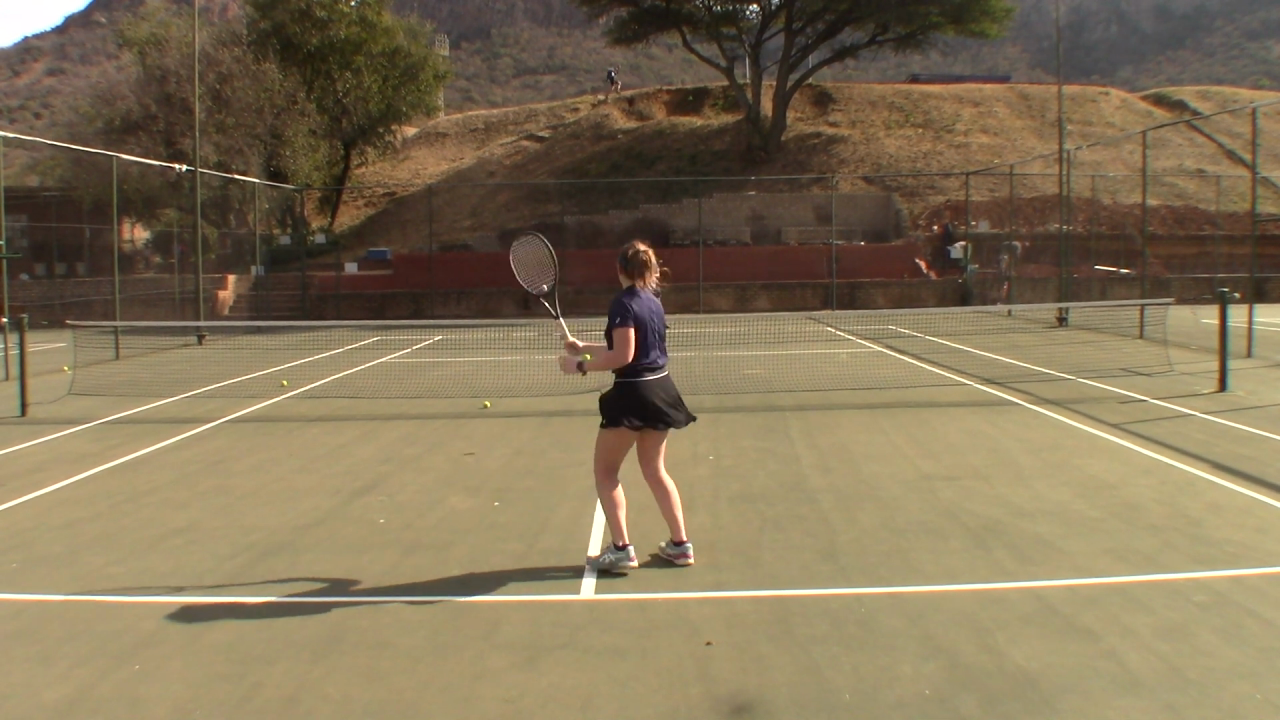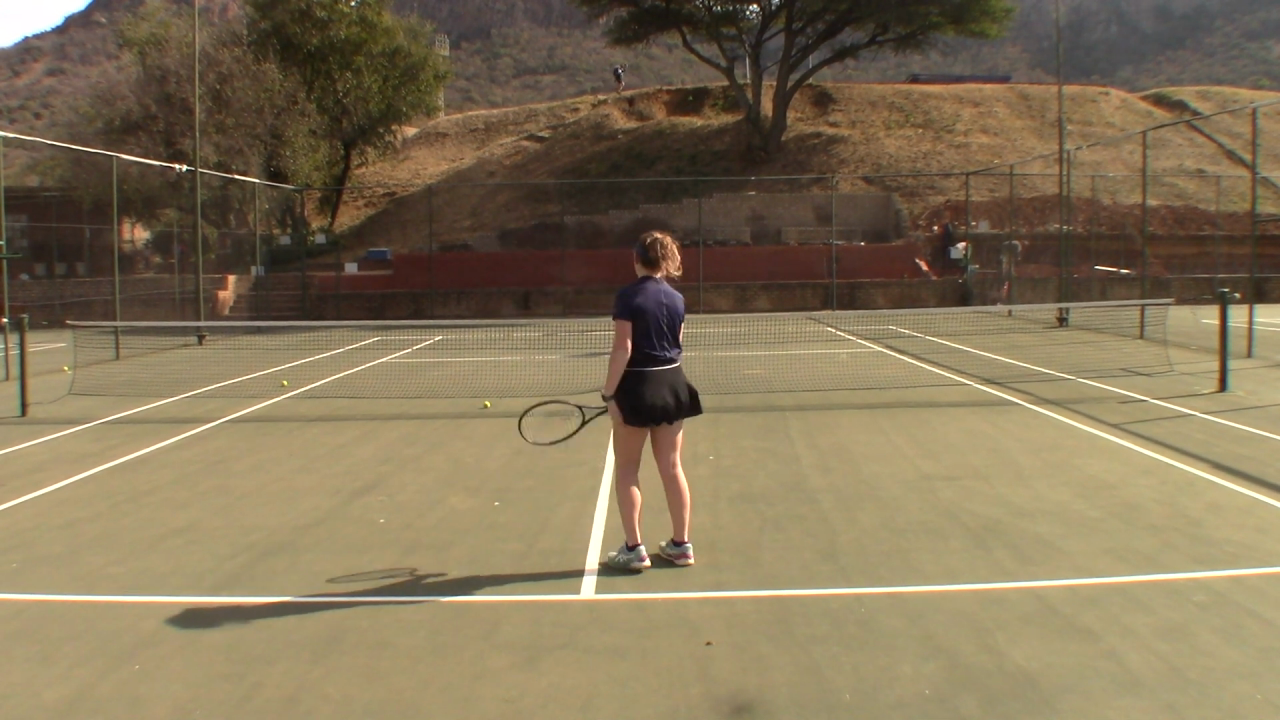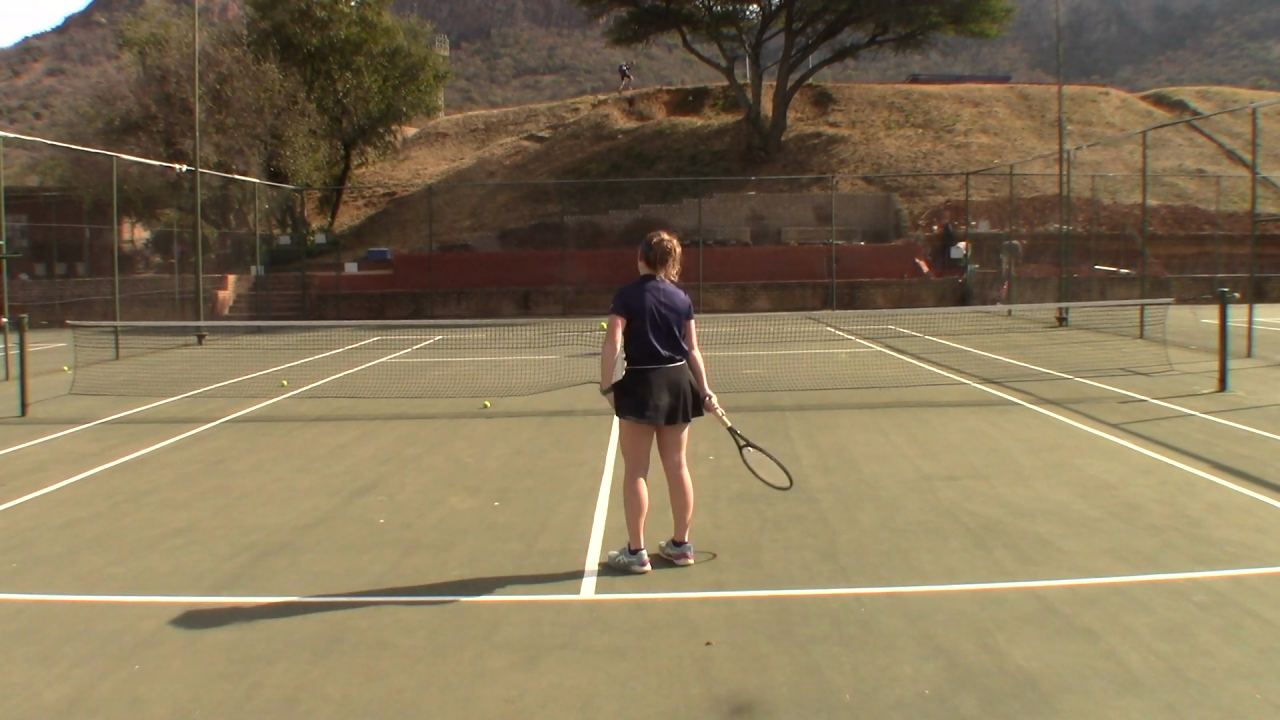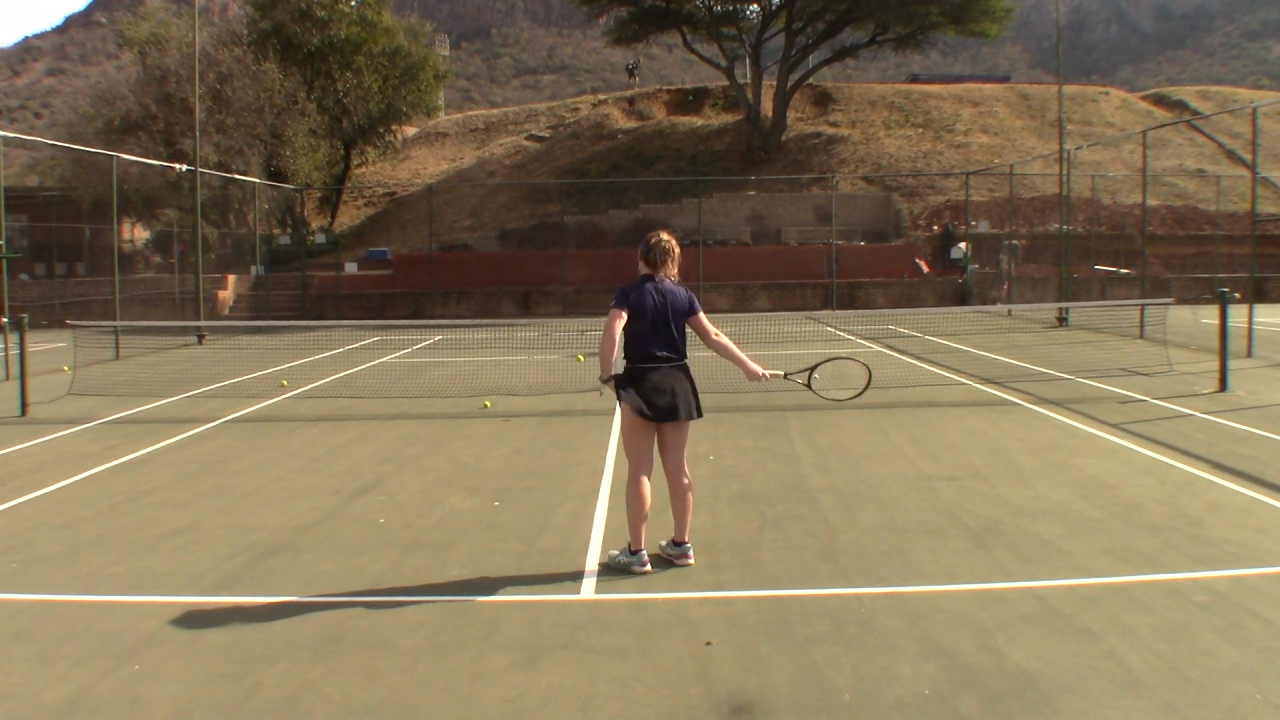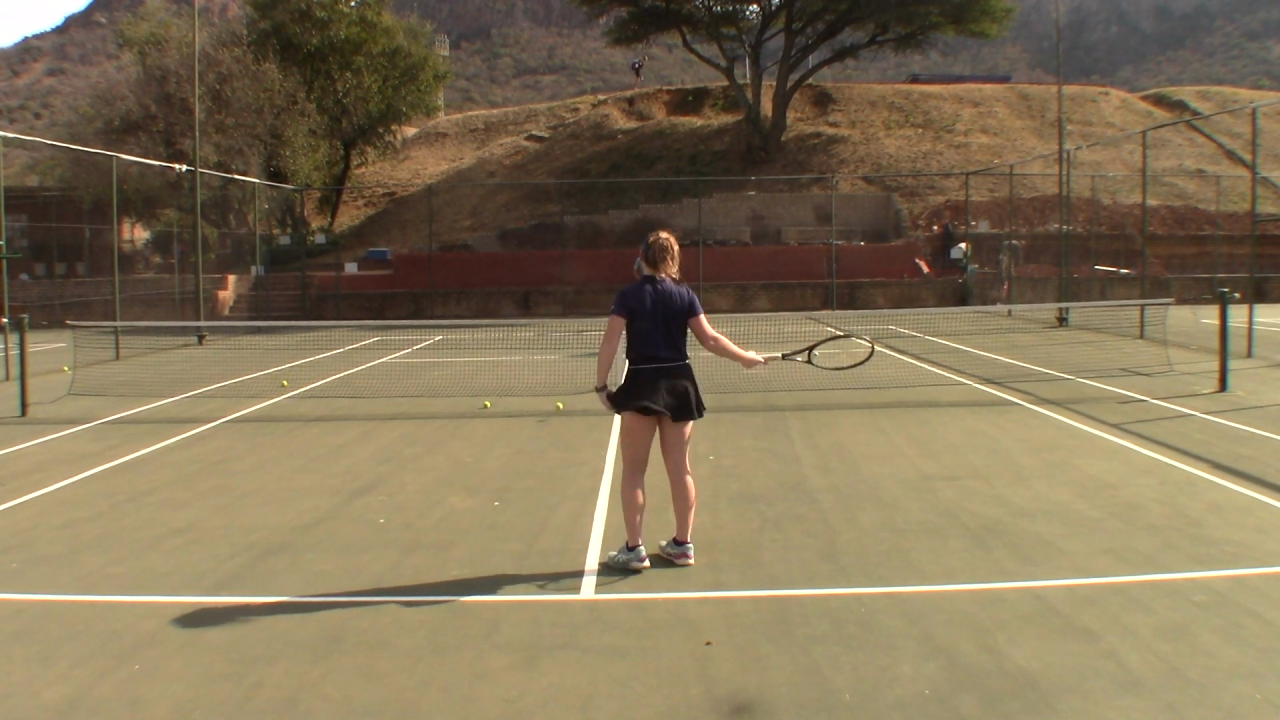
dt=0.2s
person 1, frame 1
left shoulder: (622, 305)
right shoulder: (654, 303)
left elbow: (623, 356)
left wrist: (581, 364)
right wrist: (585, 347)
left hip: (631, 395)
right hip: (660, 391)
left knee: (605, 472)
right knee: (655, 471)
left ankle: (621, 548)
right ankle: (681, 543)
person 1, frame 2
left shoulder: (628, 296)
right shoulder: (676, 298)
left elbow: (622, 350)
left wrist: (609, 394)
left hip: (638, 387)
right hip: (672, 385)
left knee: (627, 471)
right knee: (671, 467)
left ankle: (634, 549)
right ankle: (681, 544)
person 1, frame 3
left shoulder: (626, 295)
right shoulder: (681, 298)
left elbow: (612, 343)
right elbow: (693, 349)
left wrist: (608, 385)
right wrist: (706, 391)
left hip: (639, 386)
right hip: (676, 384)
left knee: (635, 471)
right knee: (677, 467)
left ankle: (635, 552)
right ankle: (681, 544)
person 1, frame 4
left shoulder: (629, 294)
right shoulder: (682, 295)
left elbow: (611, 335)
right elbow: (711, 337)
left wrist: (606, 376)
right wrist: (747, 365)
left hip: (640, 385)
right hip: (676, 384)
left knee: (639, 471)
right knee: (677, 468)
left ankle: (637, 552)
right ankle: (681, 544)
person 1, frame 5
left shoulder: (628, 296)
right shoulder: (684, 295)
left elbow: (609, 342)
right elbow: (709, 339)
left wrist: (602, 386)
right wrist: (745, 357)
left hip: (641, 385)
right hip: (678, 383)
left knee: (633, 471)
right knee: (679, 467)
left ankle: (635, 548)
right ankle: (683, 544)
